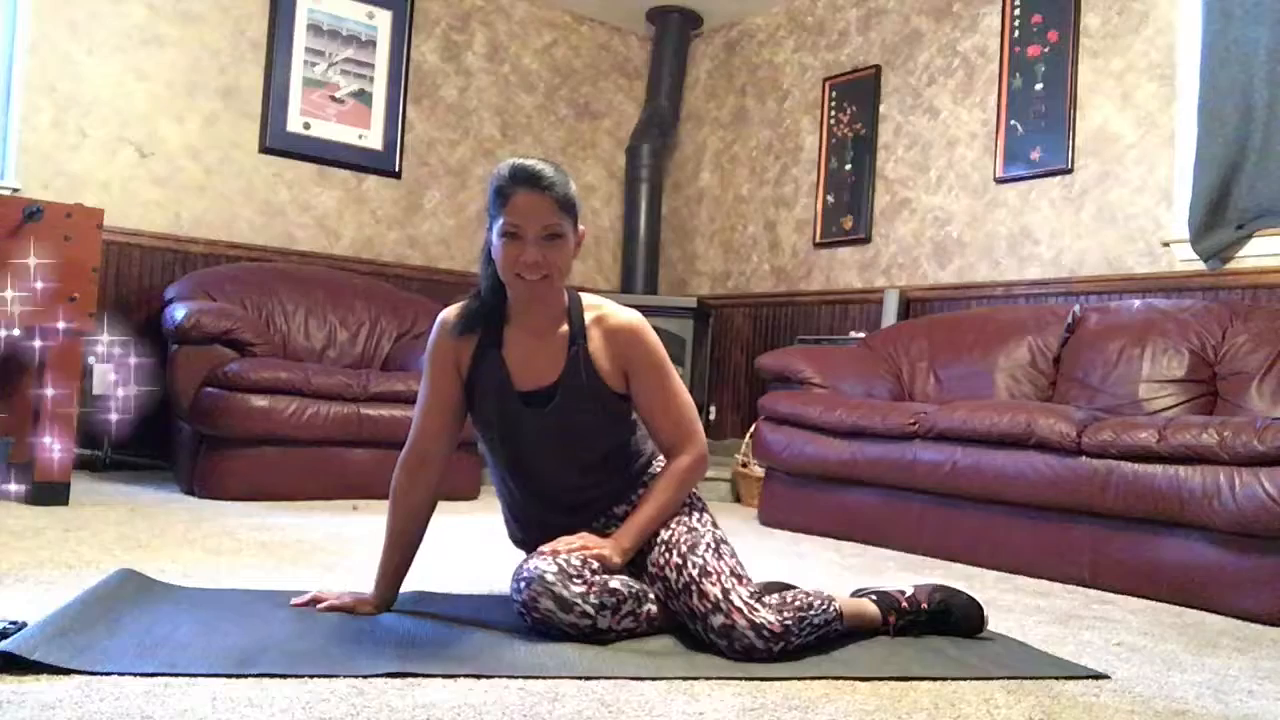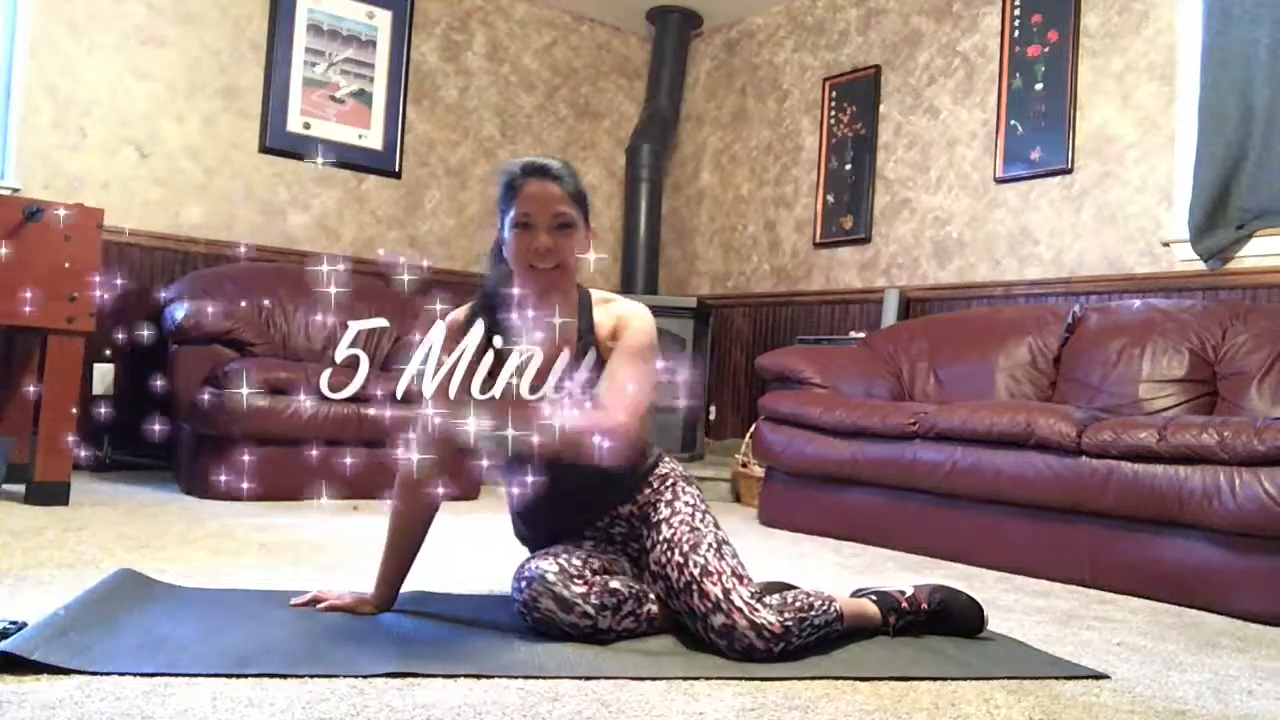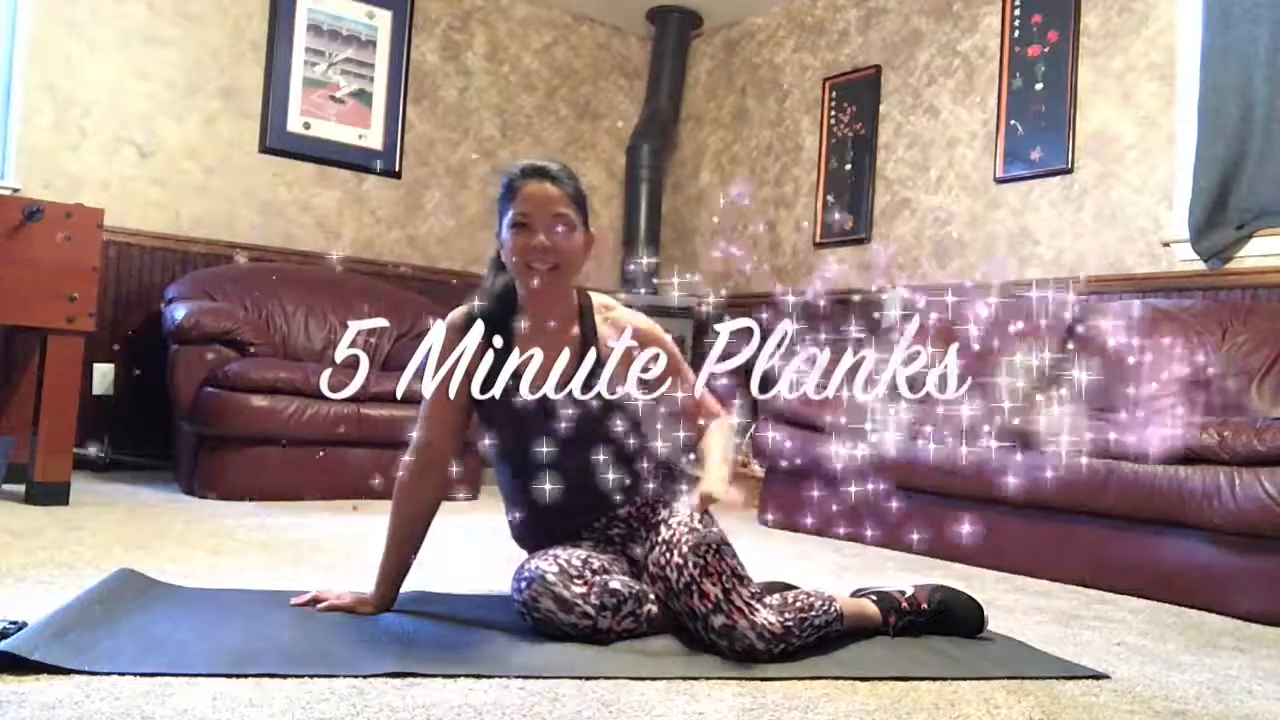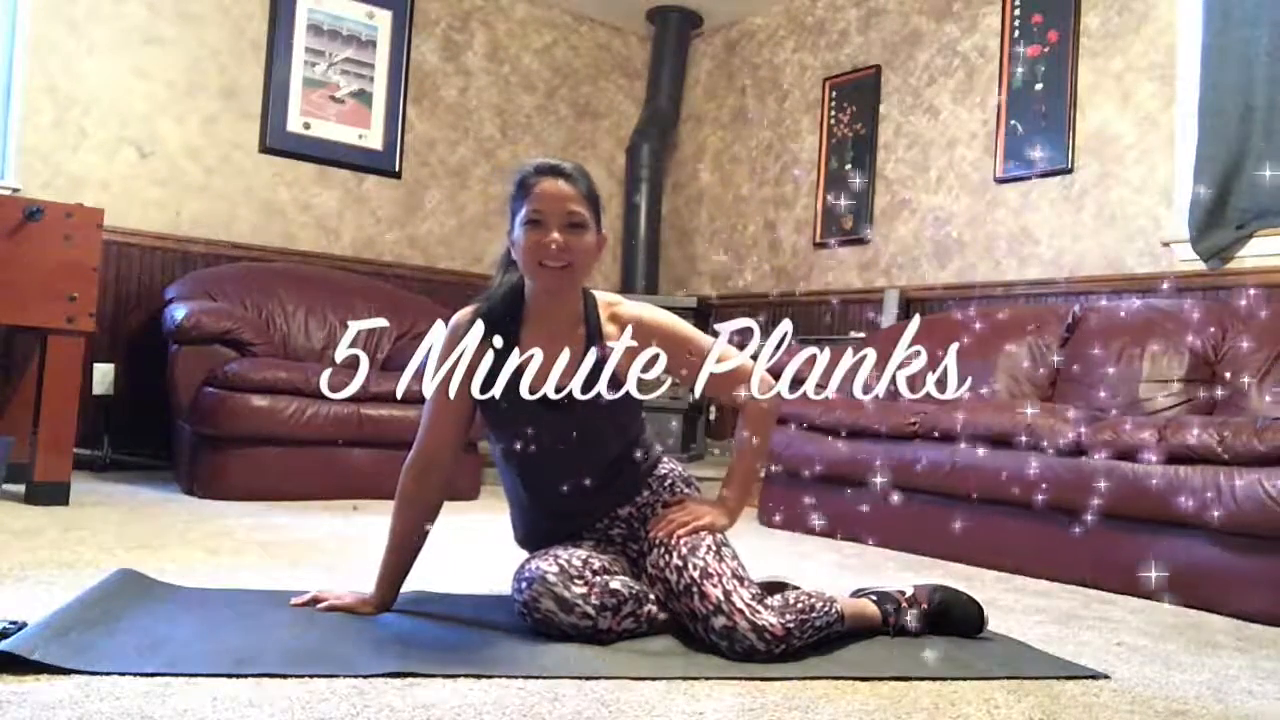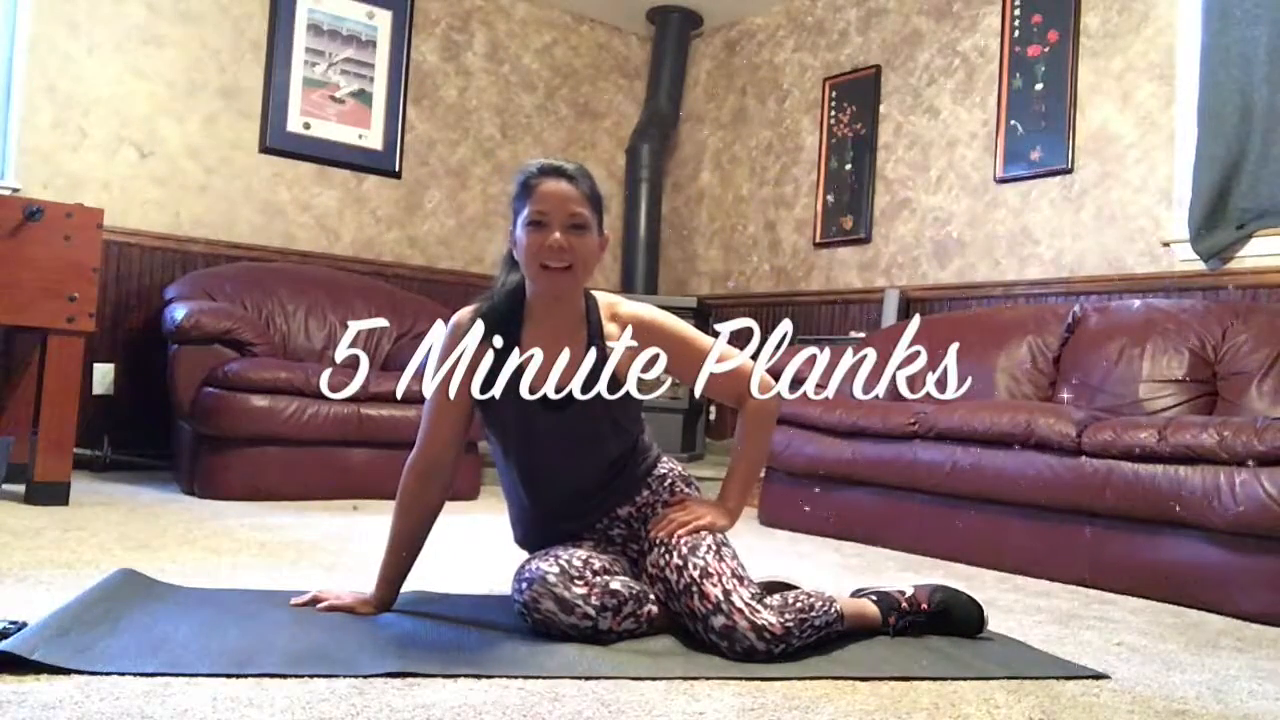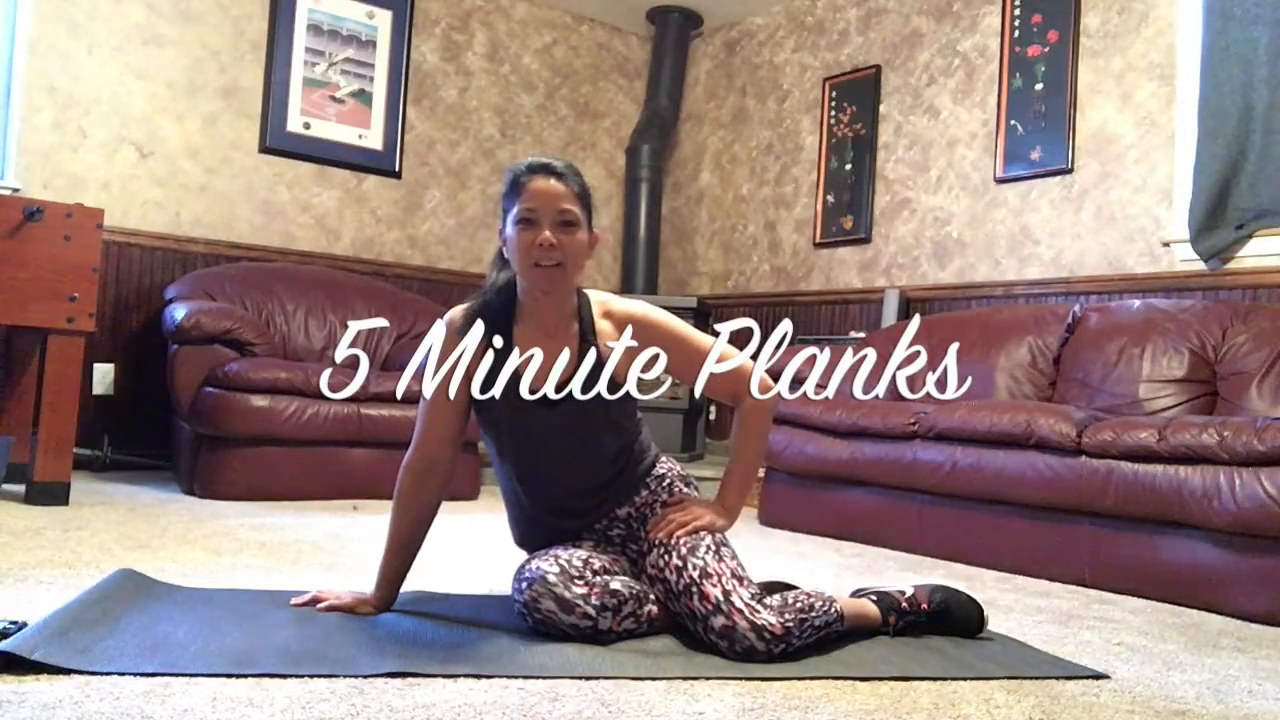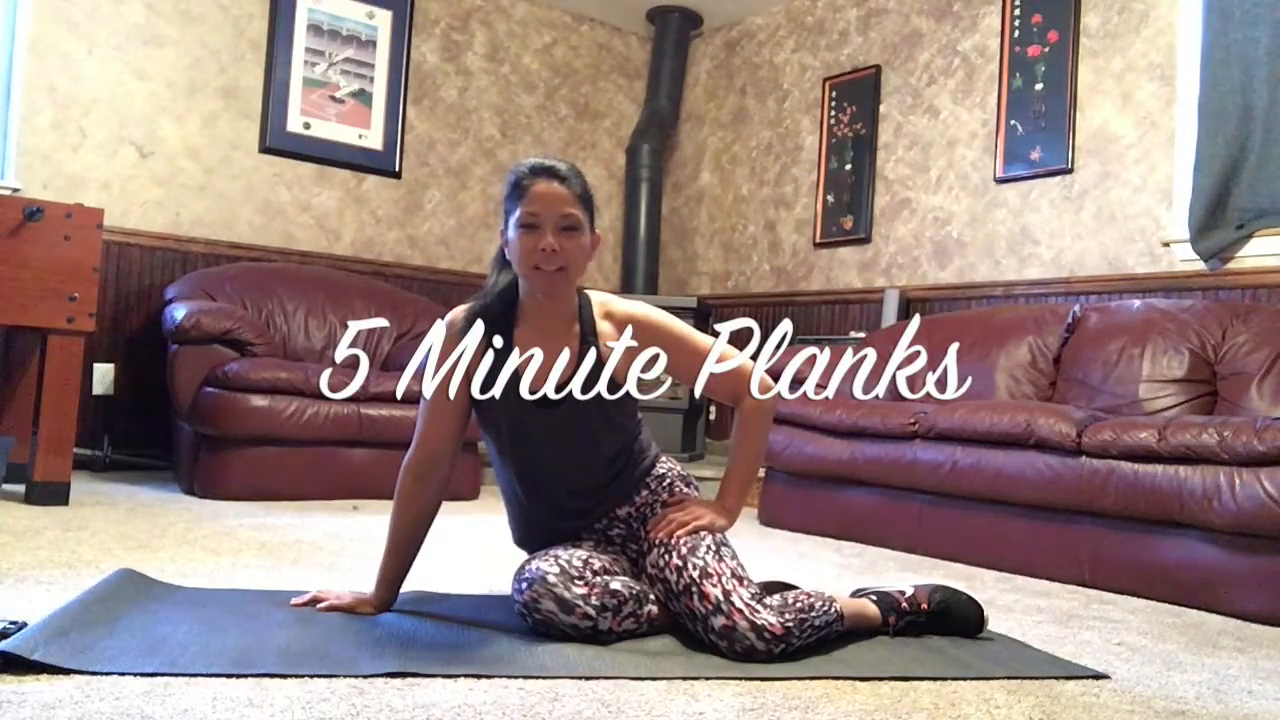
dt=0.5s
person 1, frame 1
left shoulder: (620, 331)
right shoulder: (459, 333)
left elbow: (690, 452)
right elbow: (421, 465)
left wrist: (620, 544)
right wrist: (381, 593)
left hip: (643, 510)
right hip: (554, 543)
left knee: (748, 631)
right knee: (540, 593)
left ankle: (897, 603)
right ankle: (709, 599)
person 1, frame 2
left shoulder: (623, 322)
right shoulder: (468, 330)
left elbow: (615, 435)
right elbow: (430, 463)
left wrist: (502, 404)
right wrist: (382, 593)
left hip: (647, 503)
right hip: (561, 539)
left knee: (750, 632)
right knee: (542, 593)
left ankle: (900, 603)
right ankle: (699, 597)
person 1, frame 3
left shoulder: (627, 332)
right shoulder: (468, 331)
left elbow: (710, 415)
right elbow: (426, 465)
left wrist: (717, 474)
right wrist: (381, 592)
left hip: (647, 507)
right hip: (559, 541)
left knee: (749, 630)
right knee: (541, 591)
left ankle: (894, 603)
right ankle: (693, 601)
person 1, frame 4
left shoulder: (634, 328)
right shoulder: (474, 331)
left elbow: (758, 391)
right elbow: (429, 464)
left wrist: (728, 503)
right wrist: (382, 593)
left hip: (647, 505)
right hip: (560, 539)
left knee: (751, 633)
right knee: (541, 592)
left ankle: (886, 604)
right ankle: (707, 598)
person 1, frame 5
left shoulder: (633, 328)
right shoulder: (476, 331)
left elbow: (758, 394)
right elbow: (431, 465)
left wrist: (728, 505)
right wrist: (382, 592)
left hip: (648, 505)
right hip: (561, 540)
left knee: (749, 631)
right knee: (540, 594)
left ankle: (898, 602)
right ankle: (698, 599)
person 1, frame 6
left shoulder: (626, 326)
right shoulder: (467, 330)
left elbow: (753, 391)
right elbow: (427, 465)
left wrist: (726, 506)
right wrist: (381, 594)
left hip: (648, 504)
right hip: (559, 539)
left knee: (748, 633)
right knee: (541, 594)
left ankle: (896, 604)
right ankle: (718, 595)
person 1, frame 7
left shoulder: (629, 326)
right shoulder: (469, 330)
left elbow: (754, 392)
right elbow: (426, 466)
left wrist: (726, 505)
right wrist: (381, 593)
left hip: (648, 504)
right hip: (560, 540)
left knee: (750, 631)
right knee: (542, 594)
left ankle: (900, 603)
right ankle: (710, 597)
